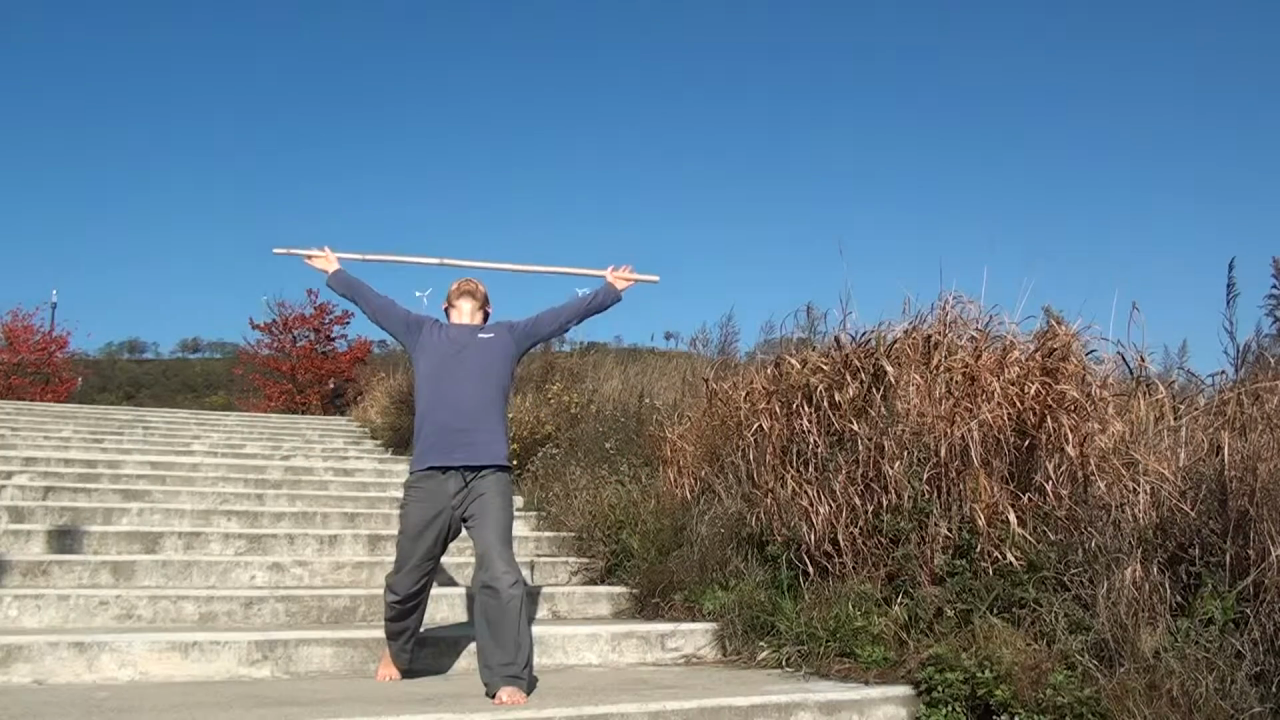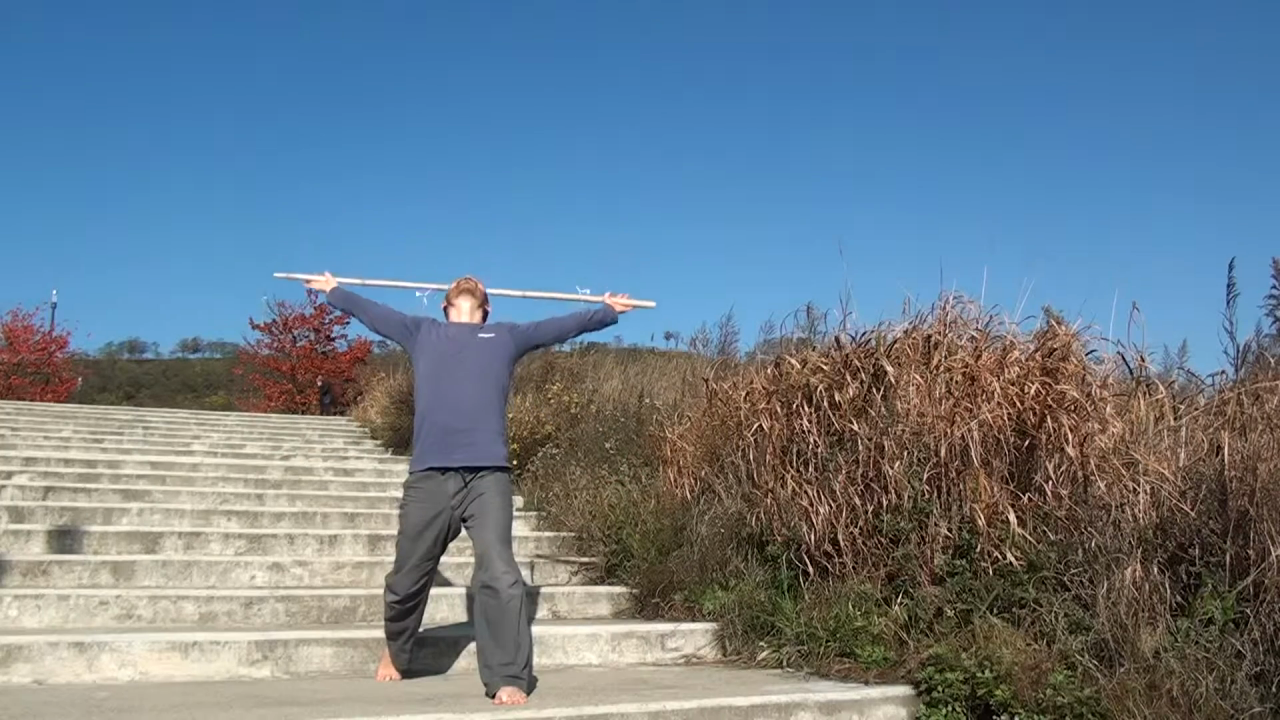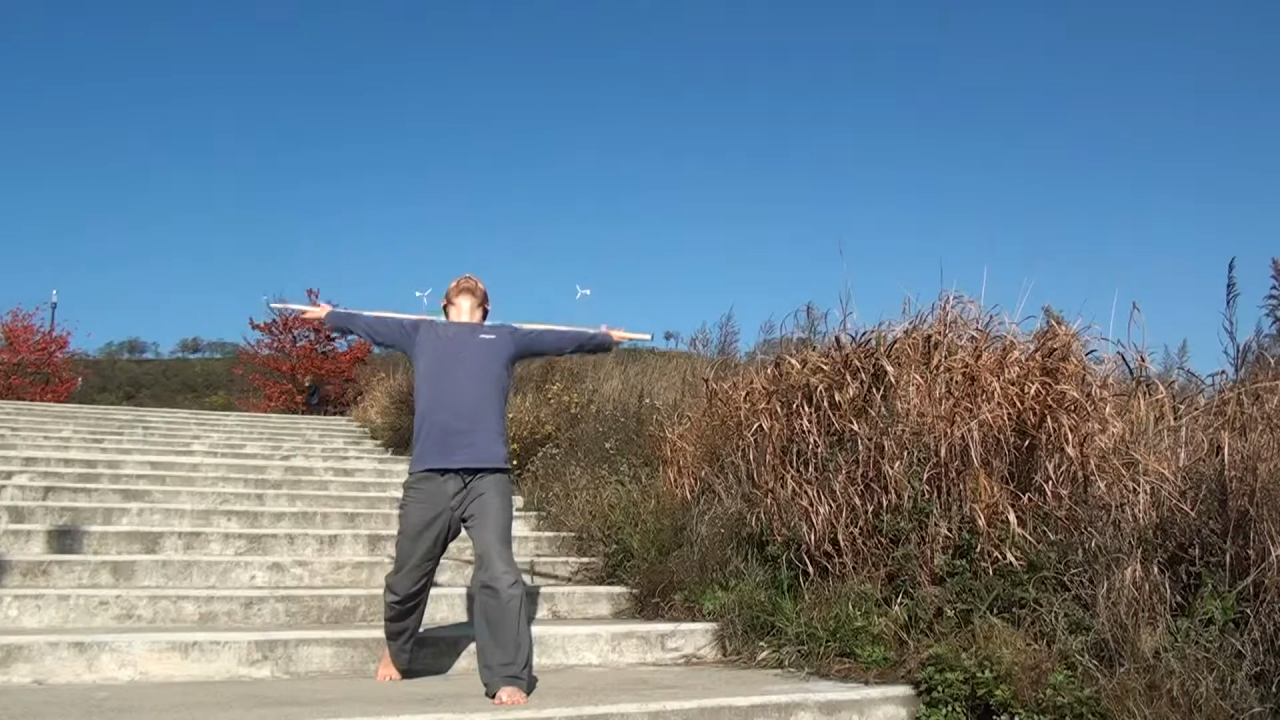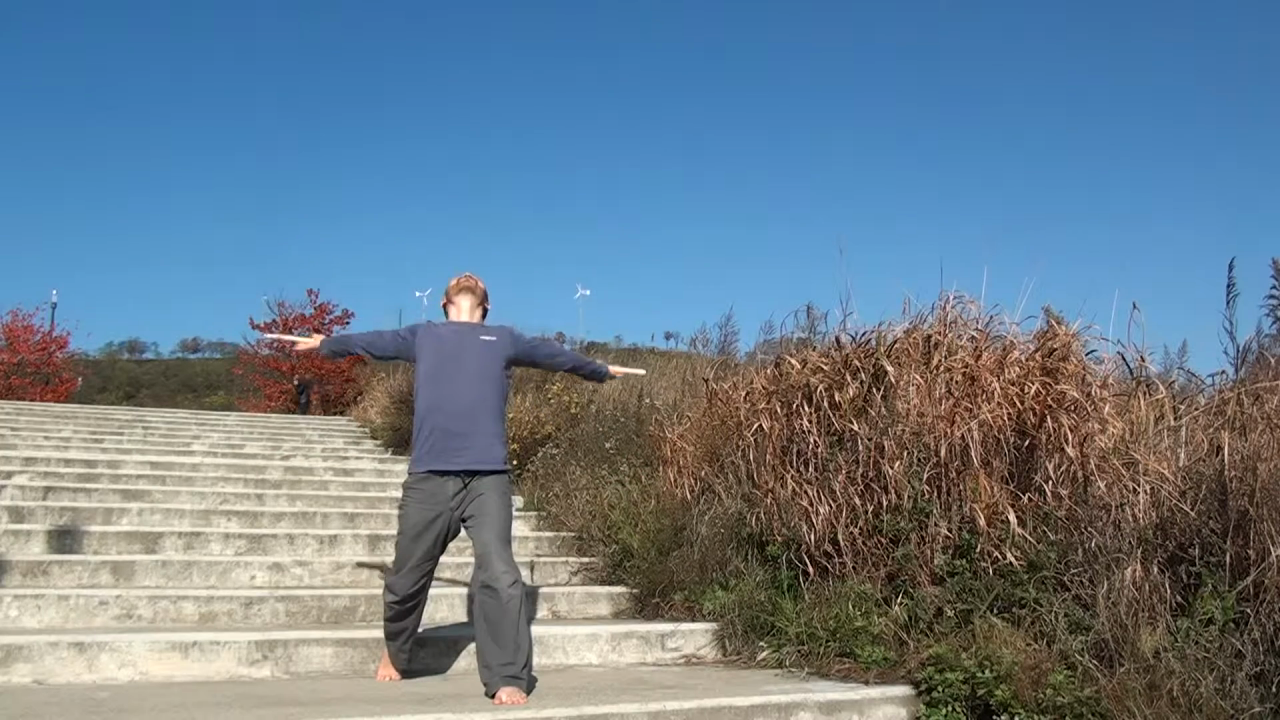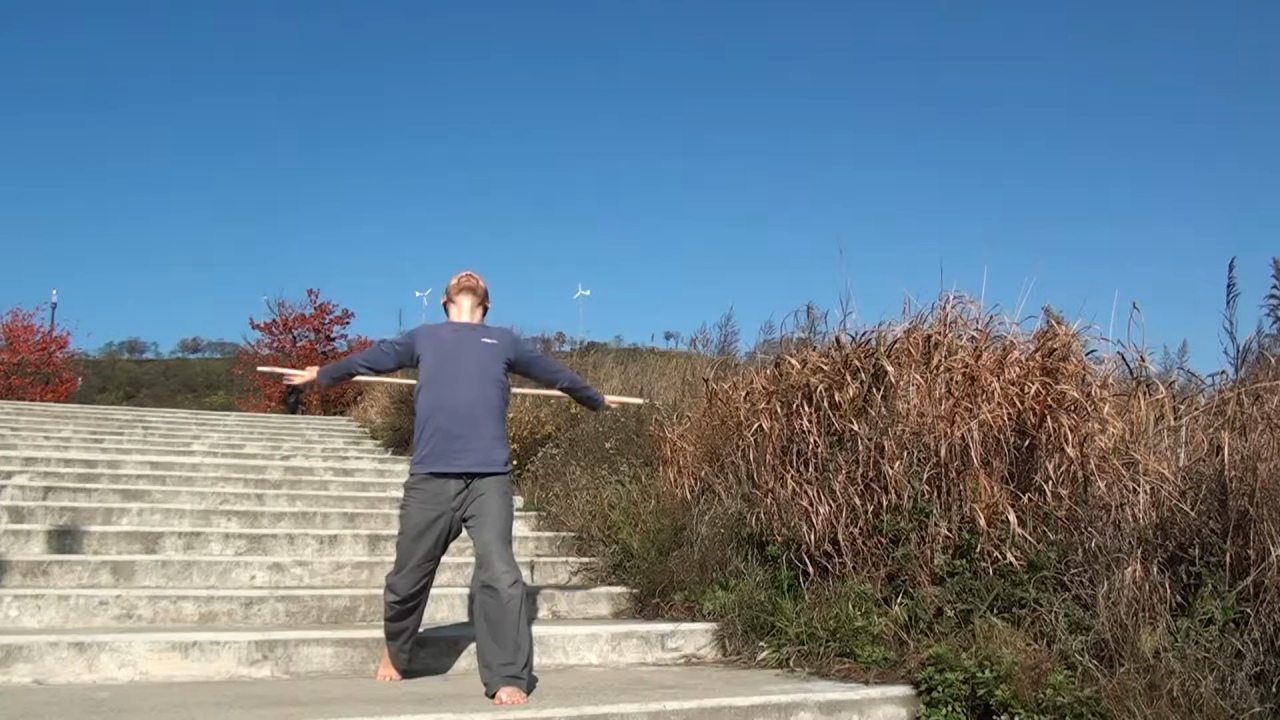
dt=0.2s
person 1, frame 1
left shoulder: (507, 336)
right shoulder: (423, 333)
left elbow: (565, 314)
right elbow: (371, 302)
left wrist: (610, 288)
right wrist: (334, 272)
left hip: (489, 475)
right hip: (429, 476)
left knee: (500, 575)
right knee: (408, 578)
left ankle: (509, 679)
right ankle: (396, 654)
person 1, frame 2
left shoulder: (506, 336)
right shoulder: (422, 333)
left elbow: (565, 325)
right elbow: (370, 312)
left wrist: (608, 311)
right wrist: (333, 290)
left hip: (488, 475)
right hip: (429, 476)
left knee: (499, 576)
right knee: (407, 577)
left ankle: (509, 680)
right ankle: (395, 654)
person 1, frame 3
left shoulder: (505, 338)
right shoulder: (422, 334)
left elbow: (561, 340)
right elbow: (368, 324)
left wrist: (603, 338)
right wrist: (330, 315)
left hip: (488, 476)
right hip: (429, 475)
left knee: (499, 576)
right knee: (407, 577)
left ankle: (509, 680)
right ankle: (396, 653)
person 1, frame 4
left shoulder: (504, 340)
right shoulder: (422, 335)
left elbow: (560, 356)
right elbow: (367, 342)
left wrist: (601, 371)
right wrist: (324, 344)
left hip: (488, 477)
right hip: (428, 477)
left knee: (498, 575)
right knee: (406, 577)
left ankle: (509, 679)
right ankle: (395, 653)
person 1, frame 5
left shoulder: (504, 342)
right shoulder: (423, 338)
left elbow: (558, 374)
right elbow: (368, 359)
left wrist: (596, 400)
right wrist: (321, 374)
left hip: (488, 477)
right hip: (430, 477)
left knee: (499, 575)
right knee: (408, 577)
left ankle: (508, 679)
right ankle: (395, 654)
